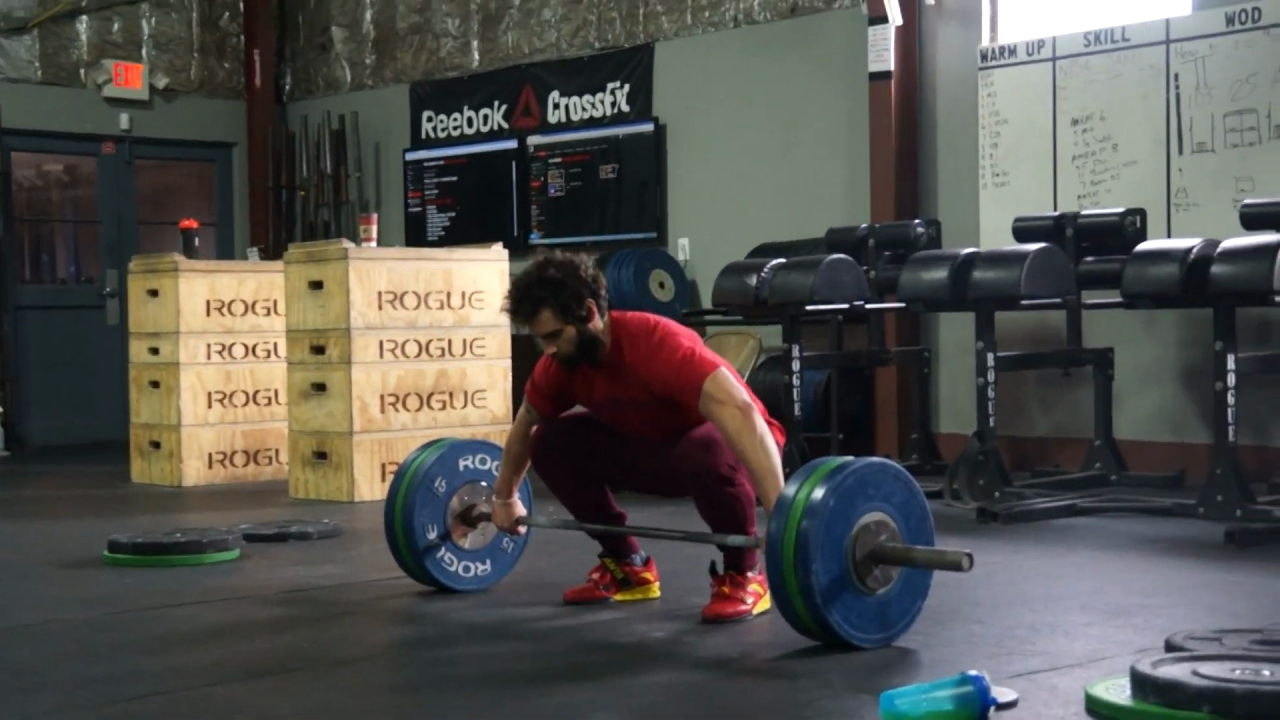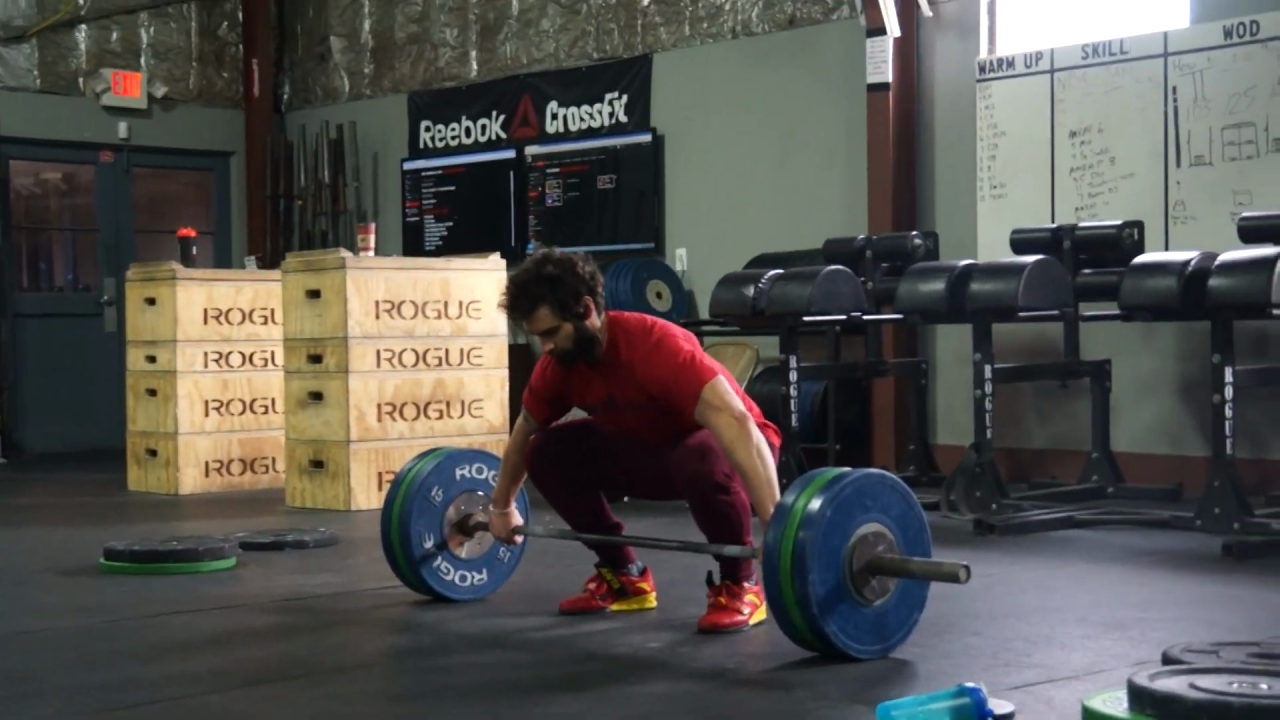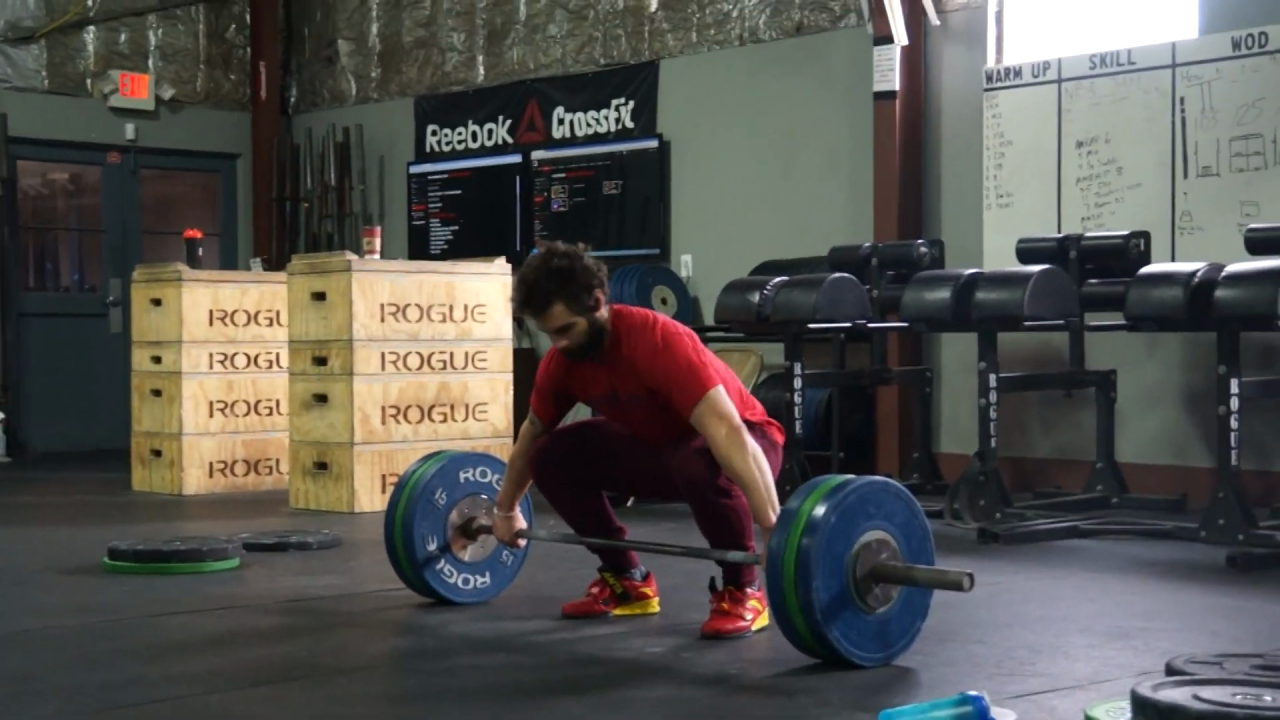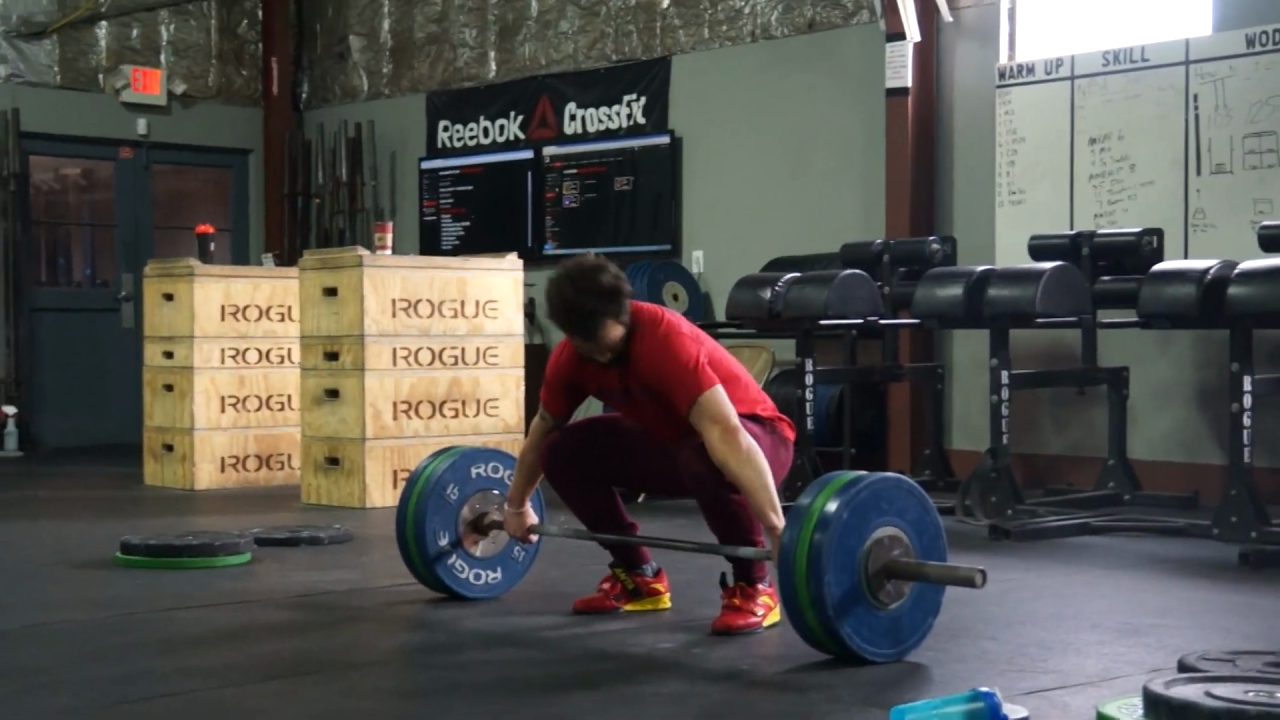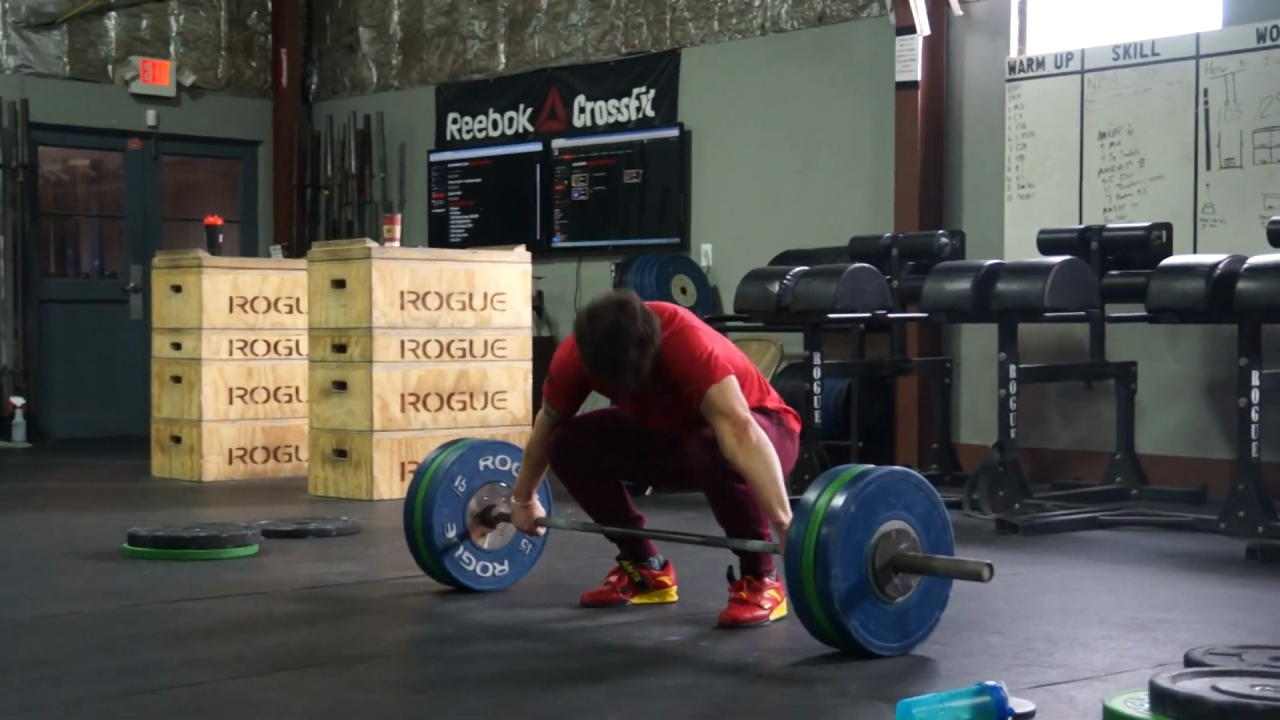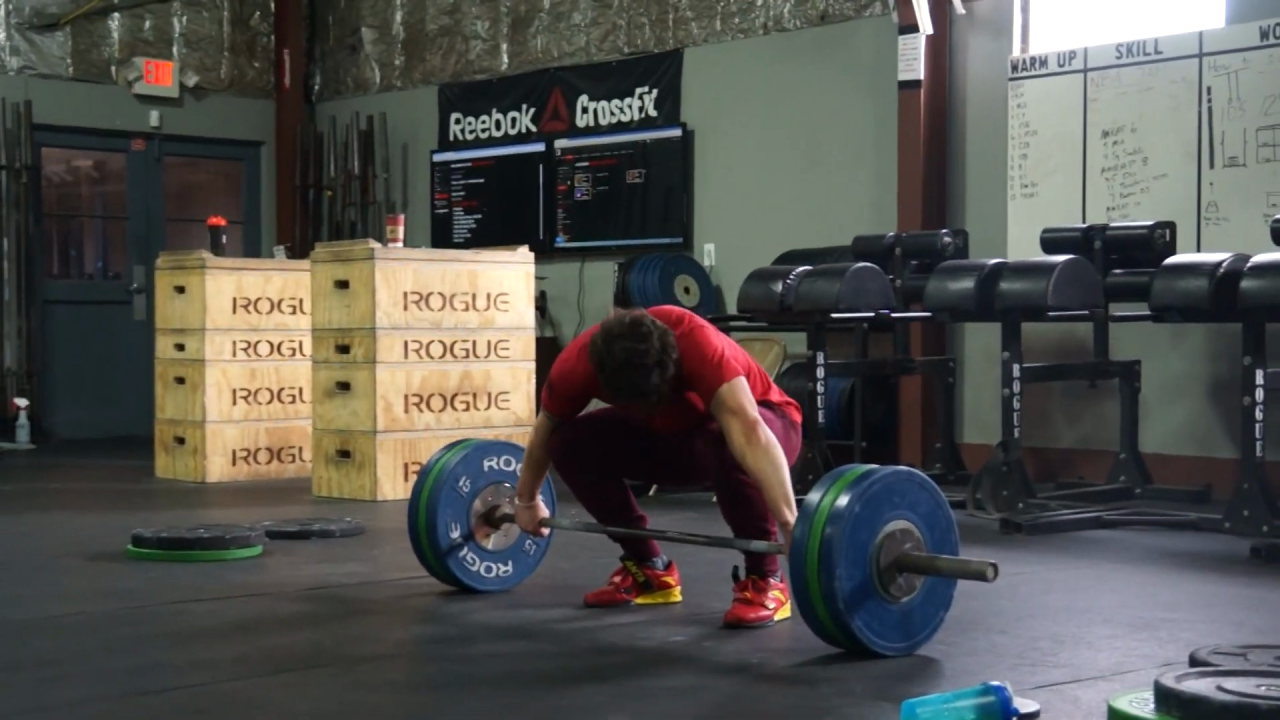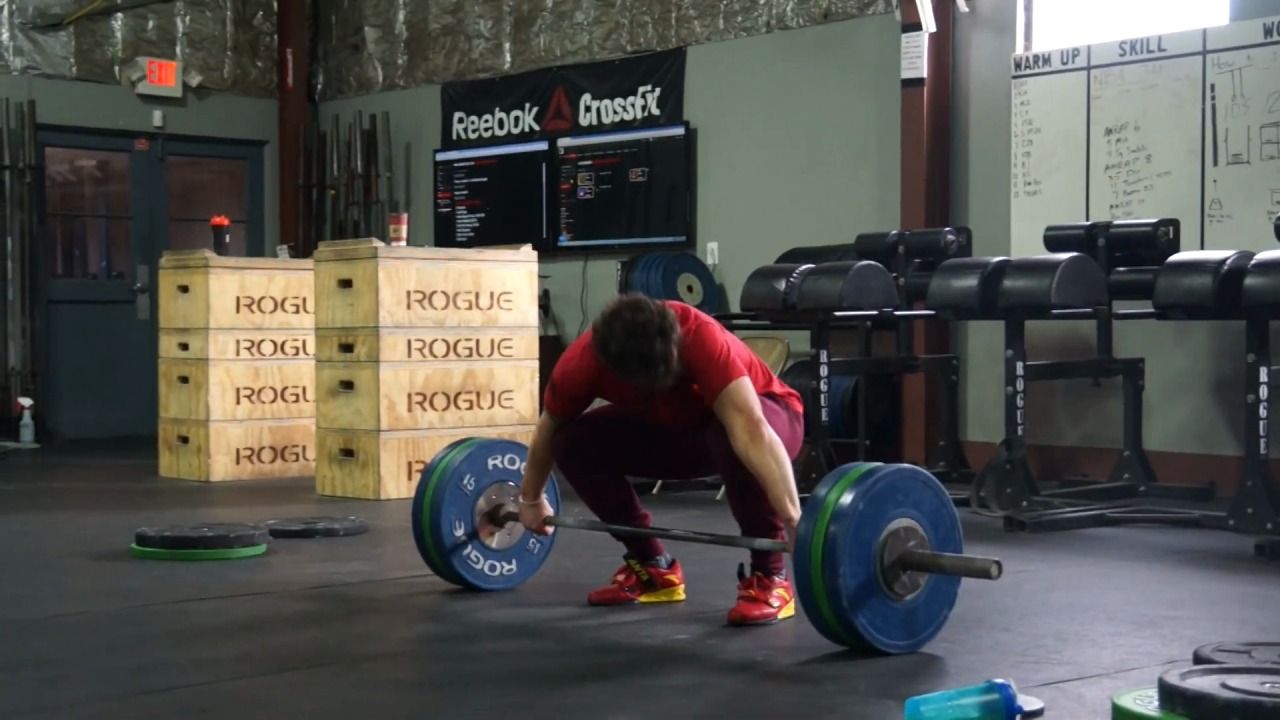
dt=0.1s
person 1, frame 1
left shoulder: (655, 344)
right shoulder: (561, 364)
left elbow: (739, 414)
right elbow: (525, 423)
right wrist: (504, 498)
left hip: (739, 441)
left knee: (705, 455)
right knee: (549, 444)
left ankle: (744, 575)
right ankle: (627, 565)
person 1, frame 2
left shoulder: (653, 345)
right shoulder: (557, 366)
left elbow: (735, 422)
right elbow: (525, 432)
right wrist: (502, 507)
left hip: (729, 446)
left knee: (701, 462)
right knee: (545, 453)
left ankle: (740, 586)
right ankle: (624, 575)
person 1, frame 3
left shoulder: (658, 341)
right shoulder: (562, 360)
left elbow: (727, 433)
right elbow: (532, 432)
left wrist: (777, 533)
right wrist: (506, 511)
left hip: (745, 442)
right hip: (659, 445)
left knee: (702, 465)
right knee: (550, 456)
left ankle: (742, 591)
right ankle: (626, 579)
person 1, frame 4
left shoulder: (662, 337)
right shoulder: (570, 356)
left elbow: (724, 435)
right elbow: (544, 427)
left wrist: (780, 532)
right wrist: (517, 506)
left hip: (754, 435)
right hip: (669, 440)
left knee: (706, 463)
right knee: (562, 452)
left ankle: (753, 587)
right ankle: (638, 574)
person 1, frame 5
left shoulder: (681, 337)
right shoulder: (574, 356)
left elbow: (737, 431)
right elbow: (547, 423)
left wrist: (788, 528)
right wrist: (523, 500)
left hip: (760, 427)
left knee: (718, 453)
right knee: (567, 445)
left ankle: (761, 580)
right ankle: (645, 567)
person 1, frame 6
left shoulder: (691, 338)
right shoulder: (577, 363)
left elbow: (746, 432)
right elbow: (547, 428)
left wrist: (792, 526)
right wrist: (527, 502)
left hip: (761, 418)
left knee: (726, 454)
right knee: (570, 445)
left ankle: (765, 581)
right ankle: (648, 567)
person 1, frame 7
left shoulder: (696, 335)
right shoulder: (583, 361)
left elbow: (749, 431)
right elbow: (549, 427)
left wrist: (794, 524)
right wrist: (531, 500)
left hip: (762, 412)
left knee: (736, 447)
right knee: (573, 443)
left ankle: (771, 579)
right ankle: (651, 565)
